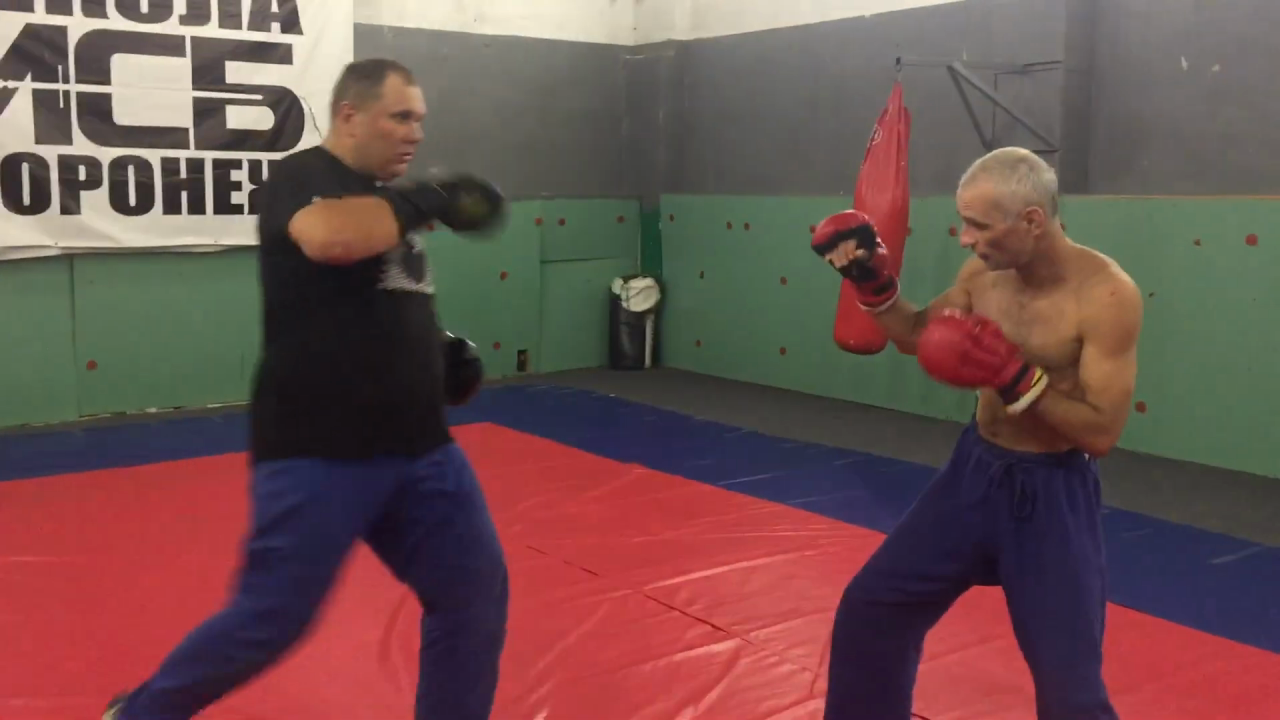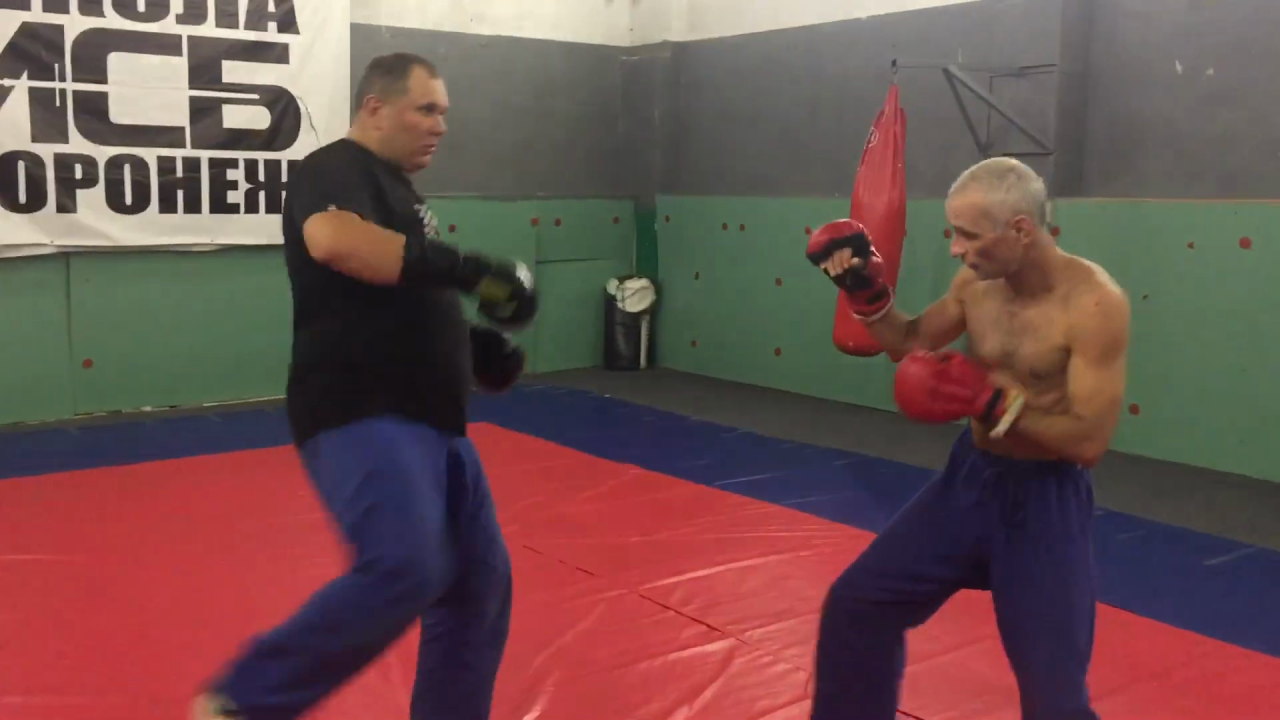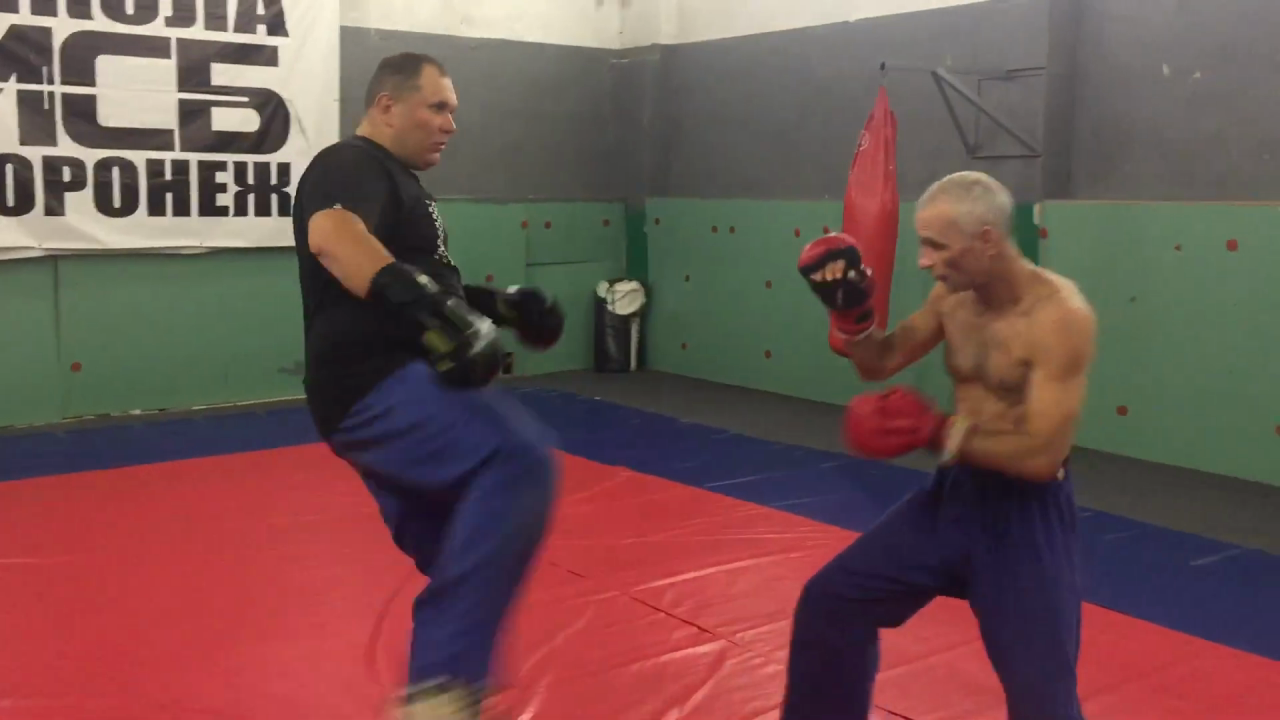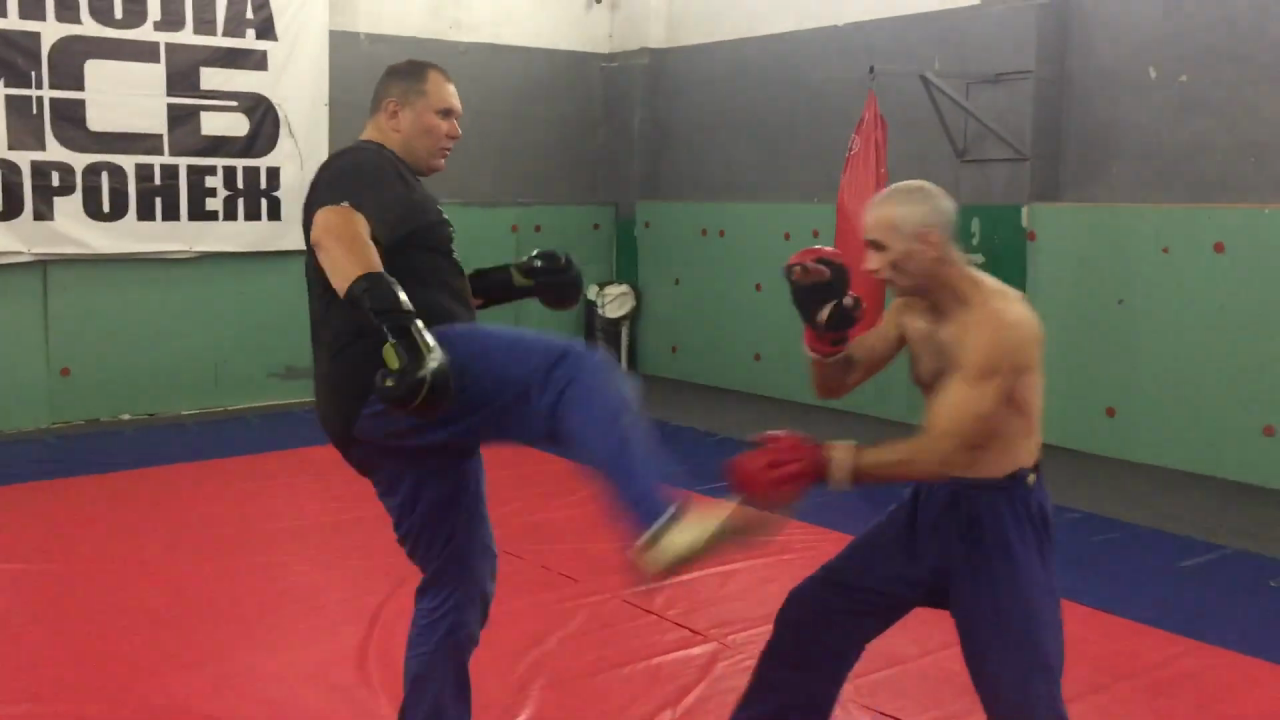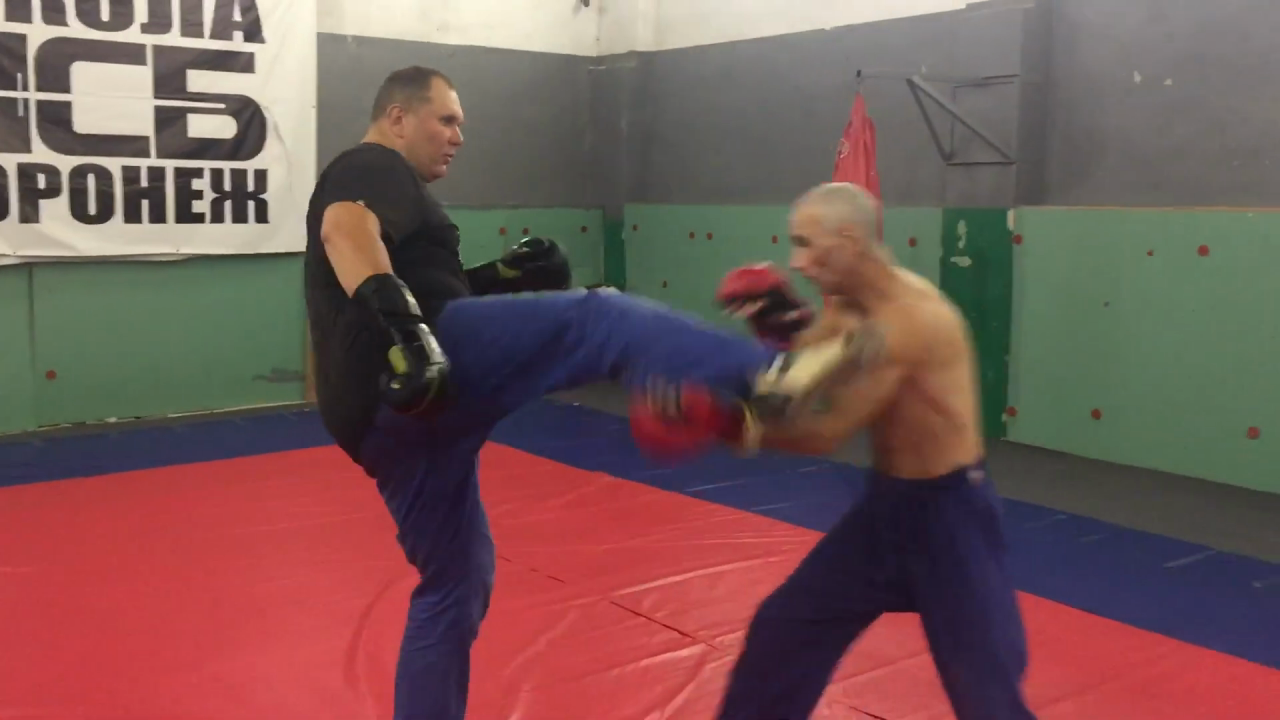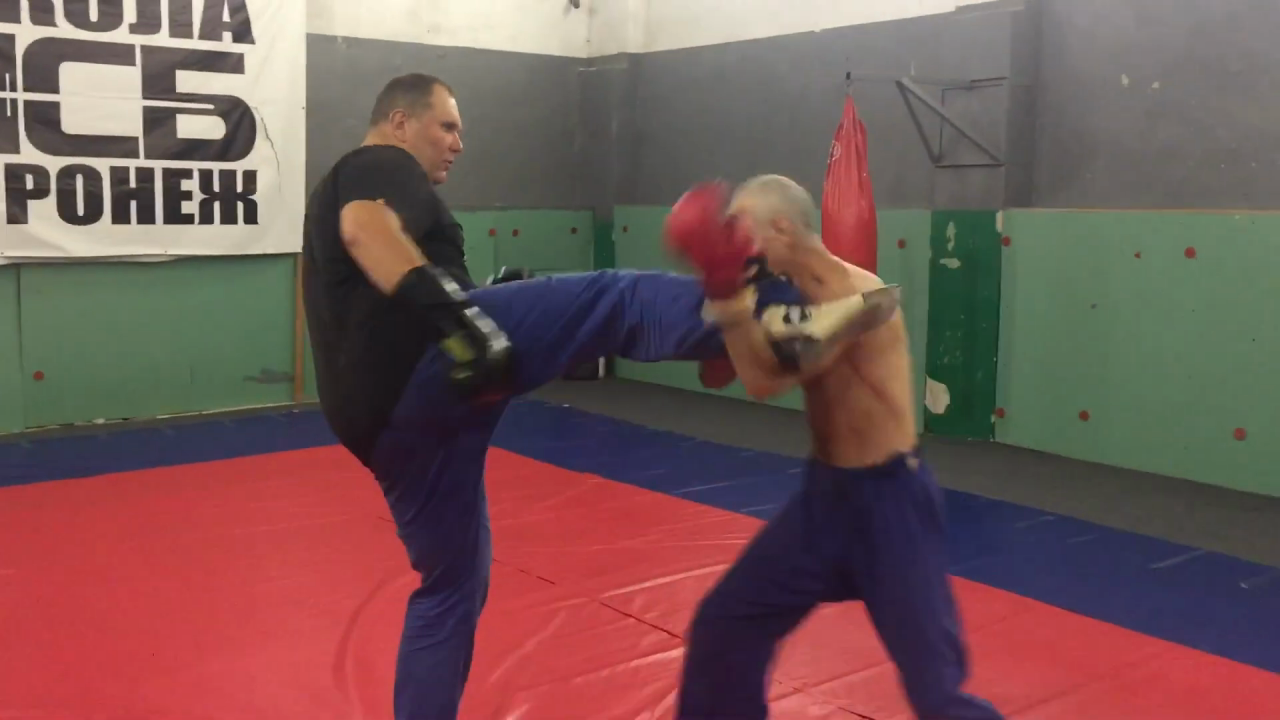
dt=0.1s
person 1, frame 1
left shoulder: (385, 201)
right shoulder: (300, 177)
right elbow: (327, 236)
left wrist: (441, 348)
right wrist: (439, 200)
left hip: (415, 445)
right hip: (317, 449)
left knee: (474, 595)
right knee: (270, 620)
person 1, frame 2
left shoulder: (393, 187)
right shoulder: (336, 170)
right elbow: (334, 240)
left wrist: (471, 342)
right wrist: (473, 272)
left hip: (428, 424)
right hip: (365, 420)
left knee: (481, 589)
right knee: (402, 578)
person 1, frame 3
left shoulder: (396, 179)
right shoulder: (349, 165)
left elbow: (427, 290)
right elbow: (332, 237)
left wrist: (502, 306)
right wrist: (435, 313)
left hip: (407, 390)
right hip: (376, 386)
left knee: (462, 574)
right knee: (519, 462)
person 1, frame 4
left shoulder: (385, 183)
right shoulder: (363, 167)
left elbow: (435, 294)
right elbow: (336, 235)
left wrist: (516, 279)
right wrist: (400, 327)
left hip: (391, 410)
right hip: (394, 382)
left knee: (461, 582)
right knee: (578, 375)
right ankle: (659, 524)
person 1, frame 5
left shoulder: (379, 180)
right shoulder: (367, 168)
right elbow: (347, 229)
left wrist: (506, 276)
right wrist: (404, 329)
left hip: (378, 415)
right hip: (414, 383)
left knee: (452, 583)
right knee: (603, 322)
right ankle: (765, 377)
person 1, frame 6
left shoulder: (346, 189)
right shoulder: (377, 166)
right elbow: (368, 229)
left wrist: (476, 300)
right wrist: (454, 316)
left hip: (382, 418)
right hip: (420, 364)
left knee: (452, 584)
right knee: (605, 299)
right ankle: (779, 324)
person 2, frame 1
left shoulder: (1107, 295)
right shoulder: (986, 271)
left elbow: (1101, 432)
right elbow: (915, 337)
left wrist: (1014, 379)
right wrist: (873, 285)
left hip: (1051, 493)
right hip: (974, 470)
right knee: (871, 606)
person 2, frame 2
left shoulder: (1095, 303)
right shoulder: (977, 281)
left elbow: (1089, 440)
right elbow: (910, 346)
left wrist: (988, 403)
right wrist: (866, 293)
left hip: (1046, 499)
right hip: (969, 479)
right knee: (856, 604)
person 2, frame 3
left shoulder: (1061, 317)
right shoulder: (952, 293)
left elbow: (1040, 456)
right elbow: (879, 363)
left wrist: (934, 433)
right wrist: (852, 310)
left hip: (1028, 513)
right hip: (955, 494)
right knee: (831, 602)
person 2, frame 4
left shoulder: (1000, 324)
right shoulder: (912, 308)
left elbow: (935, 456)
right elbow: (832, 382)
left wrist: (826, 463)
right wrist: (825, 323)
left hip: (1001, 515)
right hip: (933, 506)
right knee: (815, 617)
person 2, frame 5
left shoulder: (914, 319)
right shoulder: (845, 306)
left elbow: (829, 431)
right wrist: (777, 328)
left hip: (950, 514)
right hip: (887, 504)
right knee: (783, 628)
person 2, frame 6
left shoulder: (850, 296)
right shoulder: (789, 289)
left elbow: (764, 381)
left wrist: (729, 296)
right wrist: (730, 299)
left hip: (887, 499)
right hip: (826, 492)
right knee: (727, 620)
